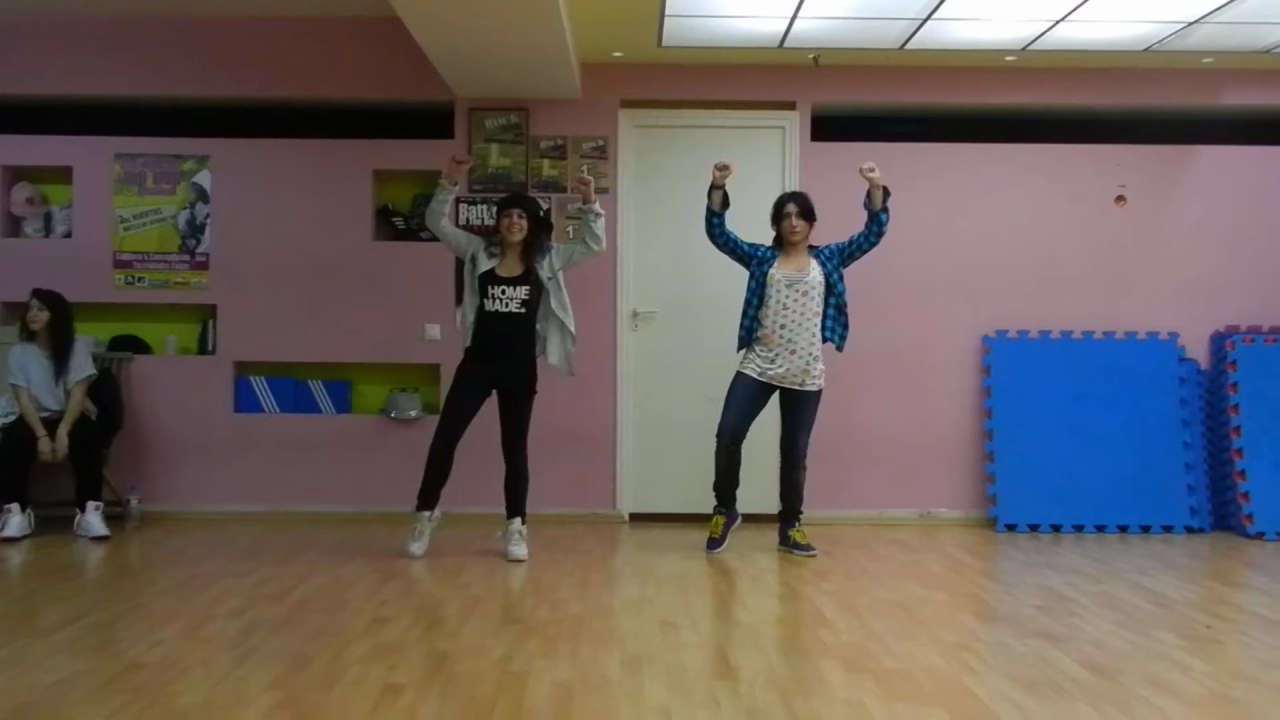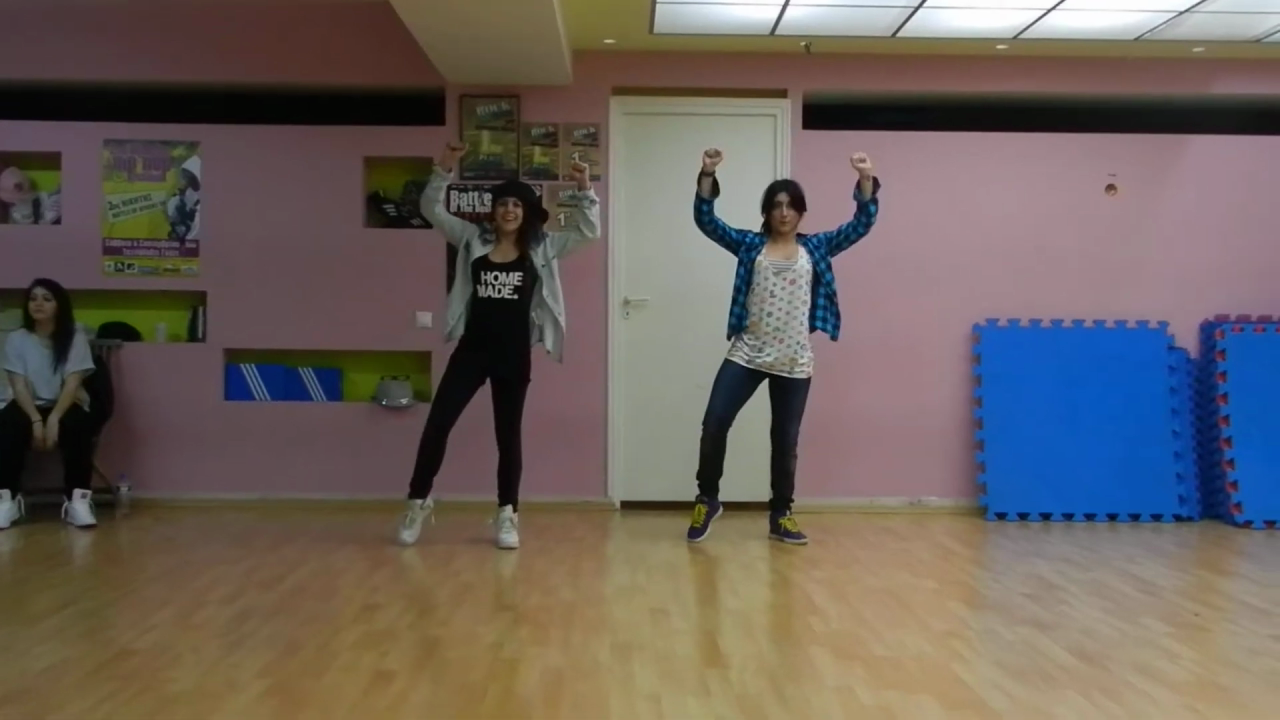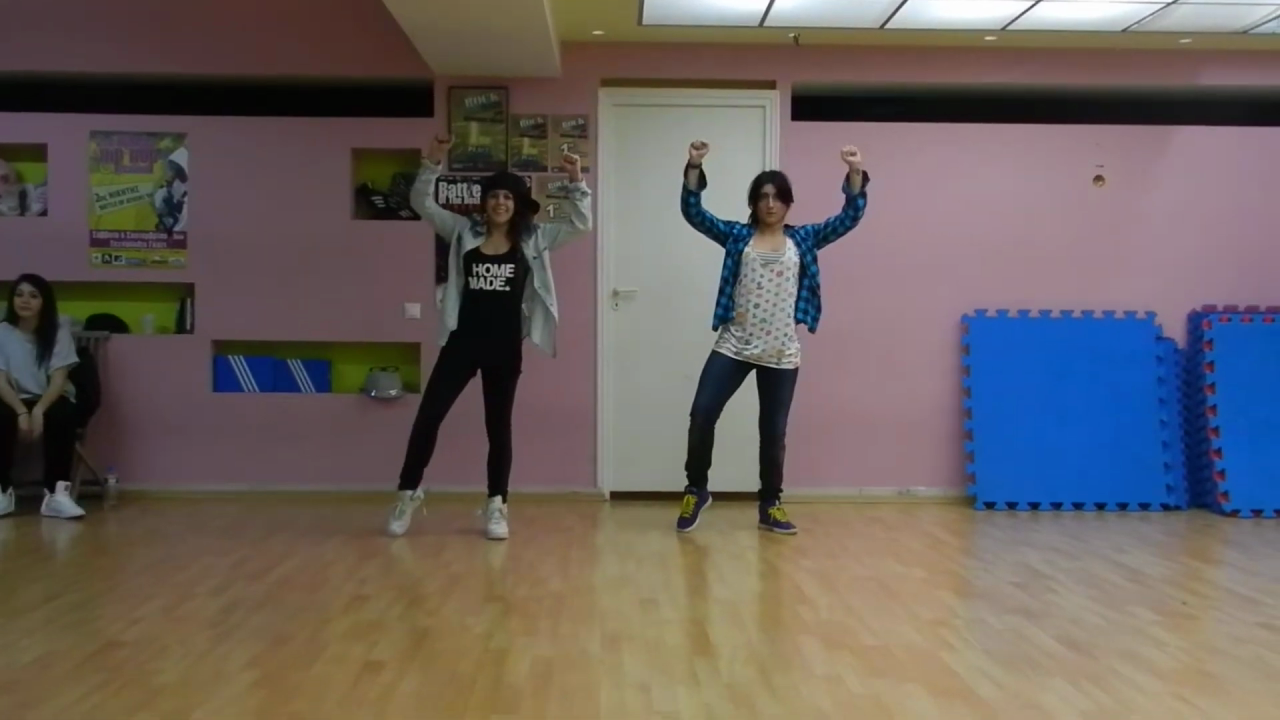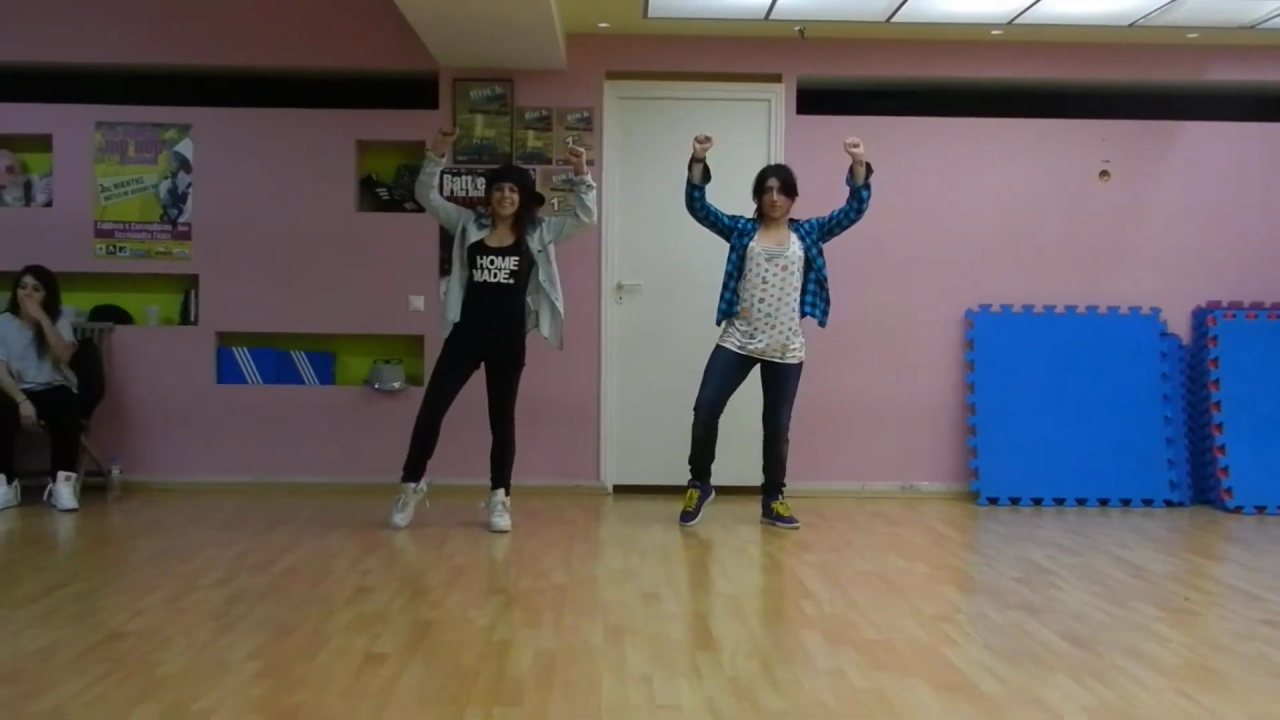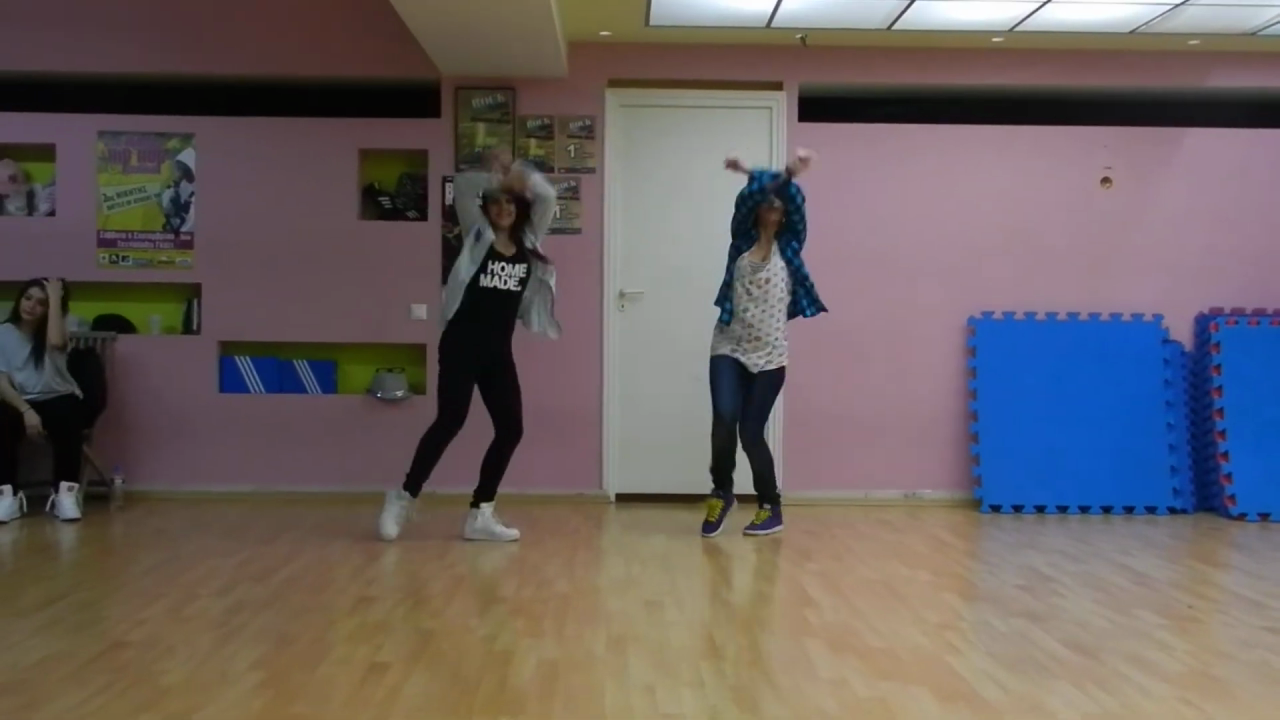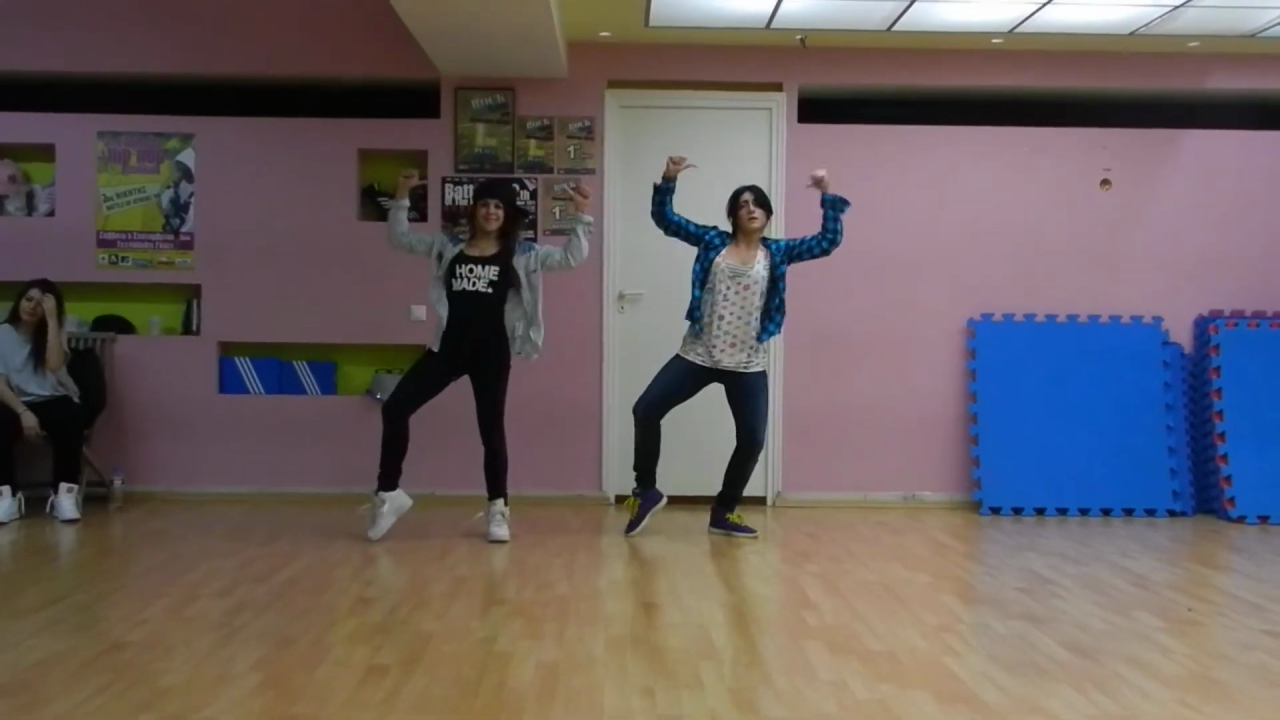
dt=0.5s
person 1, frame 1
left shoulder: (547, 259)
right shoulder: (478, 252)
left elbow: (594, 244)
right elbow: (437, 223)
left wrist: (589, 203)
right wrist: (450, 184)
left hip: (520, 366)
right hip: (478, 361)
left knee: (515, 448)
right knee: (445, 437)
left ankle: (516, 529)
right ankle: (426, 515)
person 1, frame 2
left shoulder: (542, 247)
right shoulder: (473, 239)
left elbow: (588, 231)
right elbow: (432, 209)
left wrist: (584, 190)
right wrist: (444, 170)
left hip: (513, 354)
right hip: (472, 349)
left knee: (508, 435)
right knee: (437, 424)
left ankle: (507, 516)
right ankle: (418, 503)
person 1, frame 3
left shoulder: (533, 240)
right shoulder: (464, 232)
left elbow: (580, 223)
right elbow: (422, 203)
left wrist: (576, 182)
right wrist: (431, 164)
left hip: (505, 346)
right hip: (463, 341)
left knee: (498, 426)
right knee: (427, 416)
left ankle: (496, 507)
right ankle: (408, 495)
person 1, frame 4
left shoulder: (538, 232)
right shoulder: (469, 224)
left elbow: (585, 216)
right elbow: (427, 196)
left wrist: (581, 175)
right wrist: (437, 157)
left hip: (508, 339)
right hip: (466, 333)
left knee: (502, 419)
right knee: (431, 408)
left ankle: (499, 499)
right ankle: (411, 486)
person 1, frame 5
left shoulder: (529, 240)
right shoulder: (477, 232)
left elbow: (548, 198)
right elbow: (461, 188)
left wrist: (523, 177)
right wrist: (496, 176)
left hip: (498, 351)
right hip: (461, 342)
left knee: (511, 429)
right knee: (450, 422)
left ankle: (481, 514)
right ankle: (403, 497)
person 1, frame 6
left shoulder: (522, 253)
right shoulder: (448, 246)
left elbow: (572, 257)
right elbow: (400, 239)
left wrist: (581, 216)
right wrist: (401, 198)
left hip: (491, 350)
right hip: (449, 346)
left knee: (491, 429)
right knee: (395, 408)
left ankle: (497, 510)
right ankle: (389, 494)
person 2, frame 1
left shoulder: (828, 259)
right shoulder: (761, 259)
left elbow: (873, 234)
right elbow: (718, 234)
left wrist: (875, 189)
right wrist: (718, 188)
left hip: (806, 374)
right hip: (759, 367)
left knee: (795, 453)
right knee: (728, 435)
left ankle: (790, 528)
right ankle: (725, 511)
person 2, frame 2
left shoulder: (816, 248)
right shoulder: (750, 245)
left elbow: (861, 224)
right elbow: (706, 221)
left wrist: (866, 179)
right wrist: (707, 175)
left hip: (794, 362)
right hip: (747, 355)
left knee: (786, 440)
right knee: (714, 423)
left ankle: (781, 516)
right ankle: (707, 500)
person 2, frame 3
left shoulder: (803, 239)
right shoulder: (737, 236)
left elbow: (849, 217)
right elbow: (693, 213)
left wrist: (855, 173)
right wrist: (694, 167)
left hip: (781, 353)
right hip: (734, 346)
left knee: (774, 431)
right knee: (702, 414)
left ankle: (770, 505)
right ankle: (696, 491)
person 2, frame 4
left shoulder: (808, 233)
right shoulder: (741, 230)
left elbow: (854, 210)
right elbow: (697, 207)
left wrist: (858, 164)
right wrist: (698, 161)
left hip: (785, 347)
right hip: (738, 341)
left knee: (777, 426)
right knee: (706, 409)
left ankle: (773, 500)
right ankle: (699, 485)
person 2, frame 5
left shoulder: (791, 241)
right shoulder: (743, 237)
left elbow: (795, 199)
right elbow: (750, 196)
right wrist: (786, 174)
left hip: (769, 357)
right hip: (728, 349)
left knee: (751, 432)
right knee: (725, 417)
left ankle: (770, 505)
right ankle: (721, 494)
person 2, frame 6
left shoulder: (778, 252)
right shoulder: (712, 241)
left elbow: (828, 241)
right elbow: (664, 219)
left wrist: (828, 196)
right wrist: (668, 180)
left hip: (747, 364)
right hip: (698, 354)
left knee: (753, 439)
right knee: (646, 410)
left ankle: (724, 512)
right ankle: (646, 491)
person 3, frame 1
left shoulder: (77, 347)
left elbow: (78, 394)
right elbow: (24, 400)
left wrist: (63, 431)
right wrist: (41, 435)
left hip: (71, 417)
right hip: (35, 419)
left knee: (86, 437)
left ankle: (89, 513)
person 3, frame 2
left shoulder: (75, 339)
left elbow: (72, 384)
left wrist: (54, 418)
right wrist: (36, 420)
left hip: (65, 407)
right hip: (28, 406)
left knee: (78, 426)
left ankle: (78, 500)
person 3, frame 3
left shoulder: (59, 333)
left elbow: (58, 380)
left wrist: (39, 410)
right wrist: (21, 412)
left hip: (51, 400)
left knee: (63, 417)
left ankle: (58, 493)
person 3, frame 4
left shoulder: (59, 321)
left elbow: (64, 355)
left wrist: (42, 318)
right wrist: (22, 401)
left hip: (53, 390)
left knee: (68, 409)
left ankle: (63, 483)
person 3, frame 5
left shoulder: (50, 332)
left elbow: (56, 342)
left wrist: (56, 299)
right wrist: (26, 411)
left hip: (56, 399)
left knee: (70, 415)
left ankle: (65, 493)
person 3, frame 6
left shoulder: (54, 332)
left elbow: (55, 364)
left wrist: (52, 318)
right wrist: (23, 412)
left hip: (54, 401)
left knee: (71, 417)
left ankle: (65, 494)
